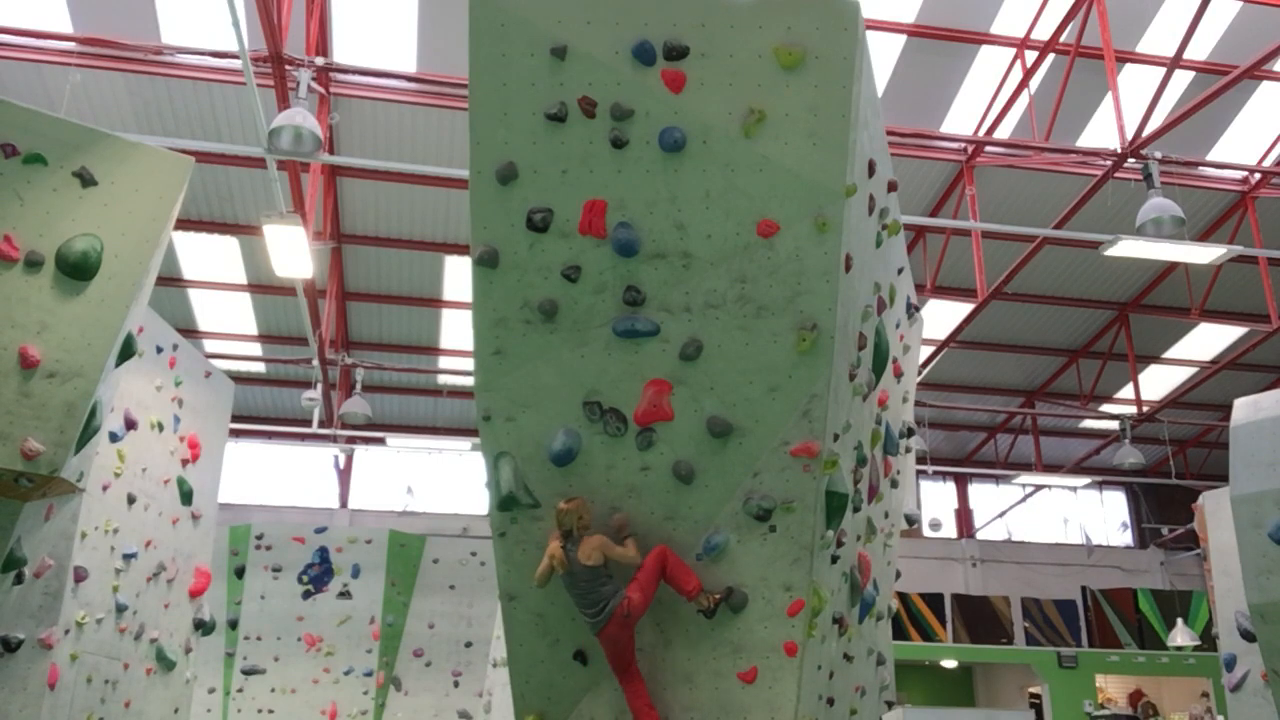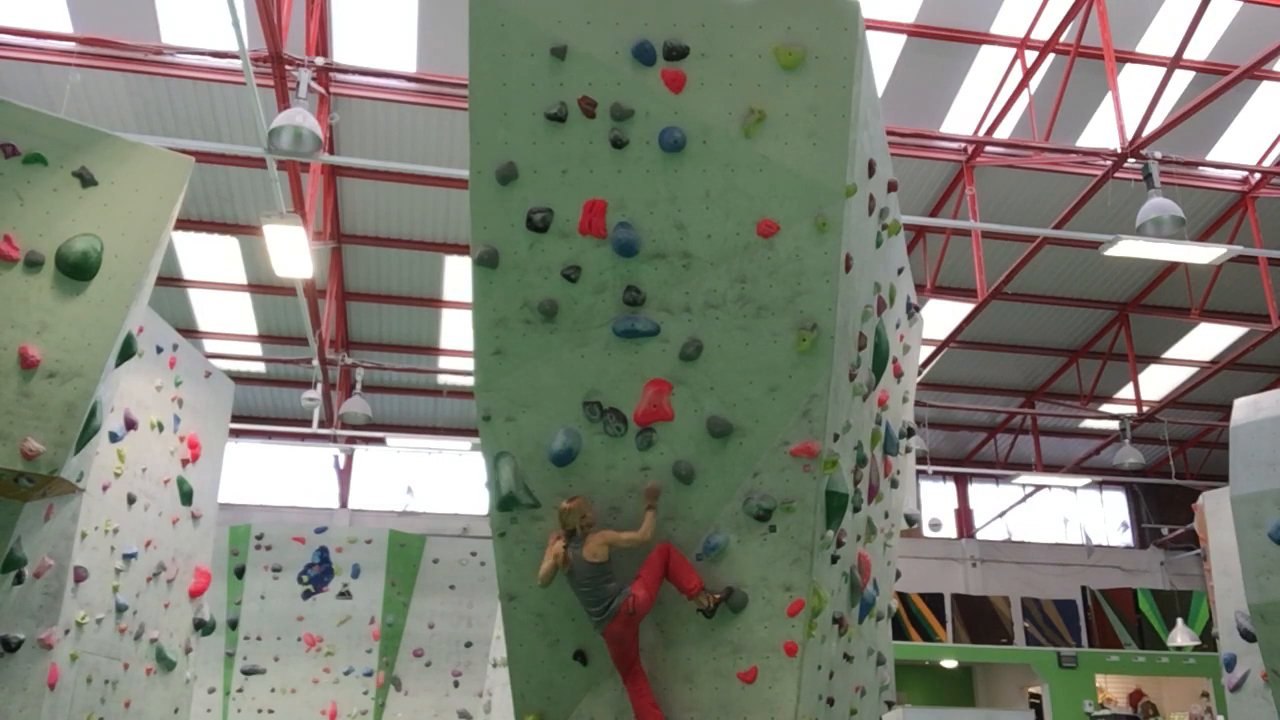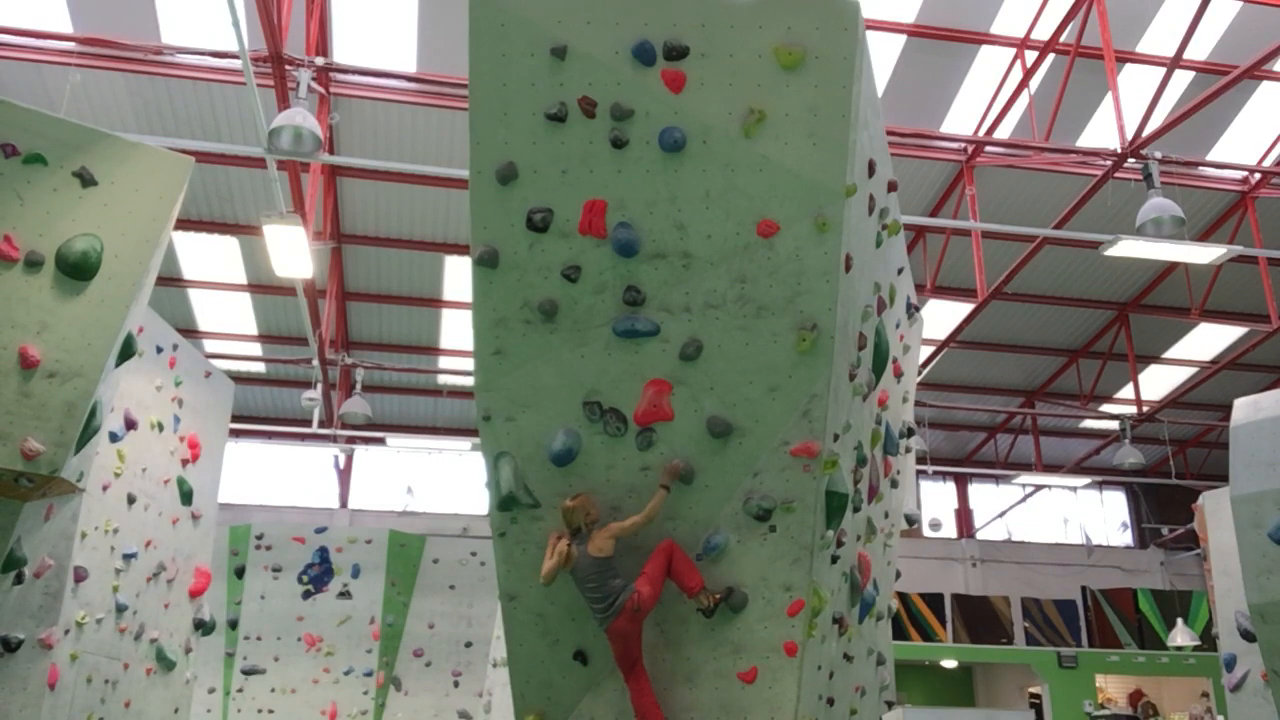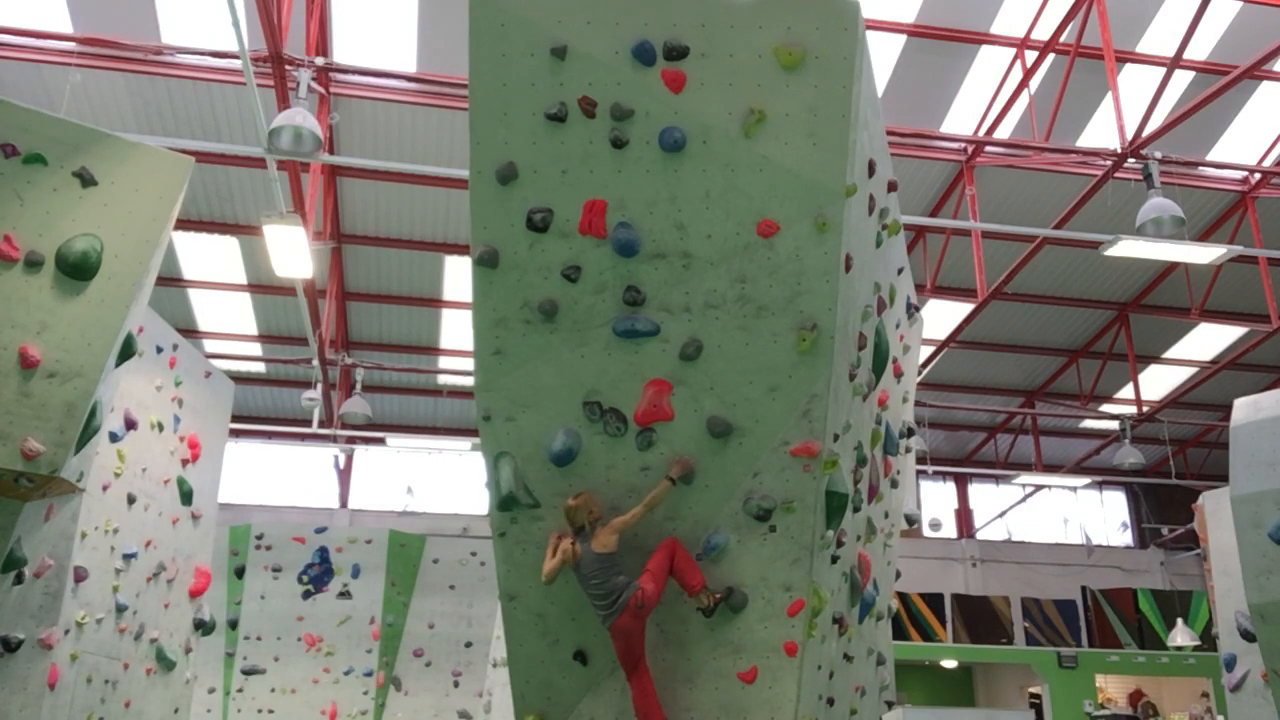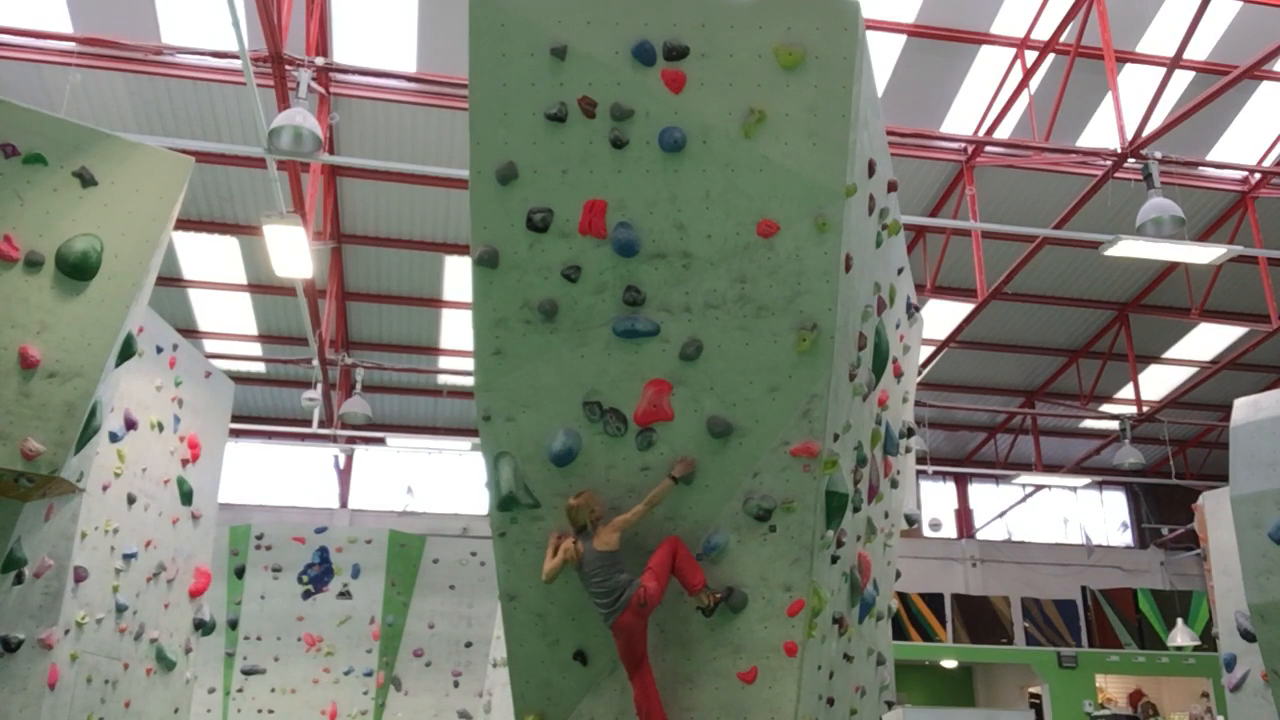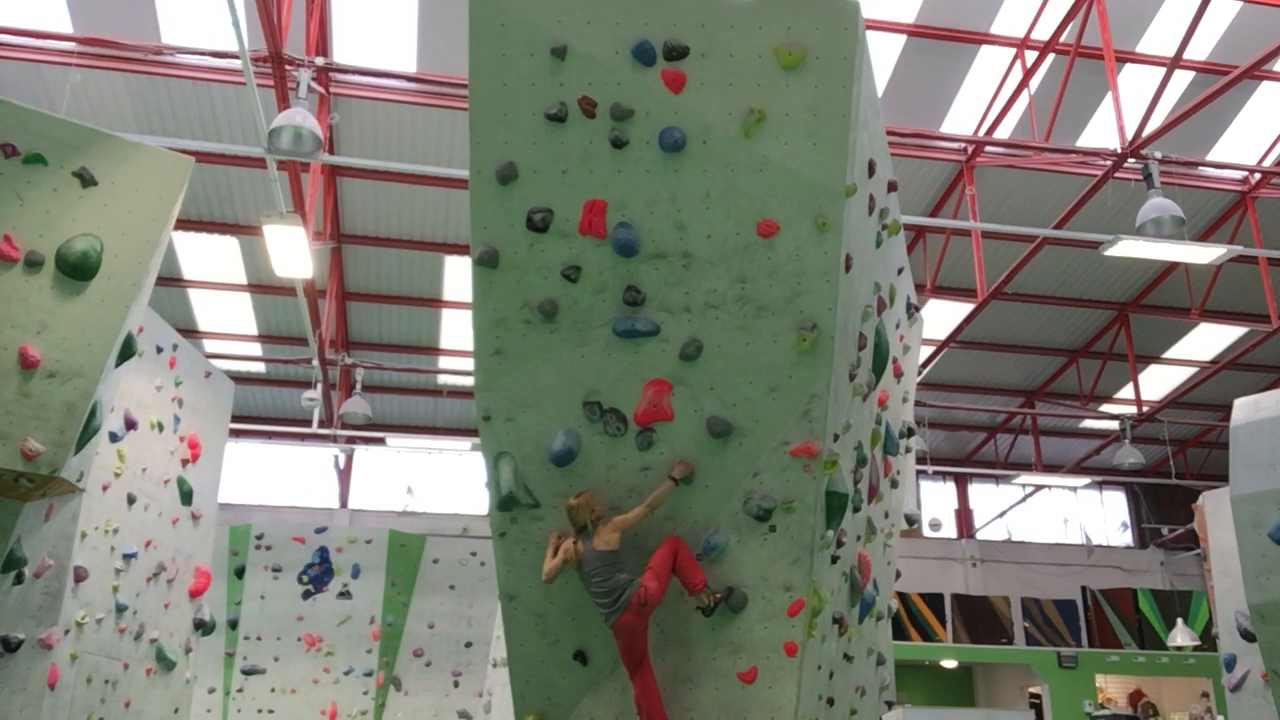
dt=0.1s
person 1, frame 1
left shoulder: (555, 550)
right shoulder: (596, 542)
left elbow: (539, 582)
right elbow: (636, 559)
right wrist: (625, 533)
left hip: (604, 629)
right hip: (625, 607)
left knee: (630, 682)
right knee: (661, 554)
right ankle: (703, 600)
person 1, frame 2
left shoulder: (560, 550)
right shoulder: (600, 540)
left elbow: (542, 581)
right elbow: (644, 536)
right wrist: (651, 504)
left hip: (609, 629)
right hip: (629, 607)
left knee: (633, 680)
right knee: (664, 551)
right ankle: (701, 599)
person 1, frame 3
left shoulder: (563, 548)
right shoulder: (605, 534)
left elbow: (545, 579)
right elbow: (647, 516)
left wrist: (551, 546)
right wrist: (666, 483)
left hip: (614, 625)
right hip: (634, 602)
left knee: (635, 678)
right knee: (667, 548)
right ankle: (702, 599)
person 1, frame 4
left shoulder: (567, 547)
right shoulder: (609, 531)
left elbow: (546, 577)
right elbow: (647, 505)
left wrist: (551, 547)
right wrist: (673, 476)
left hip: (617, 623)
right hip: (638, 599)
left knee: (637, 677)
right knee: (670, 546)
right ankle: (702, 597)
person 1, frame 5
left shoulder: (569, 547)
right shoulder: (610, 529)
left elbow: (546, 576)
right elbow: (648, 503)
left wrist: (551, 547)
right wrist: (675, 475)
left hip: (619, 622)
right hip: (640, 597)
left knee: (639, 676)
right knee: (672, 544)
right ankle: (703, 596)
person 1, frame 6
left shoulder: (569, 546)
right shoulder: (611, 528)
left elbow: (547, 576)
right elbow: (649, 505)
left wrist: (551, 546)
right wrist: (675, 477)
left hip: (619, 621)
right hip: (640, 597)
left knee: (641, 678)
right knee: (673, 543)
right ankle: (703, 596)
